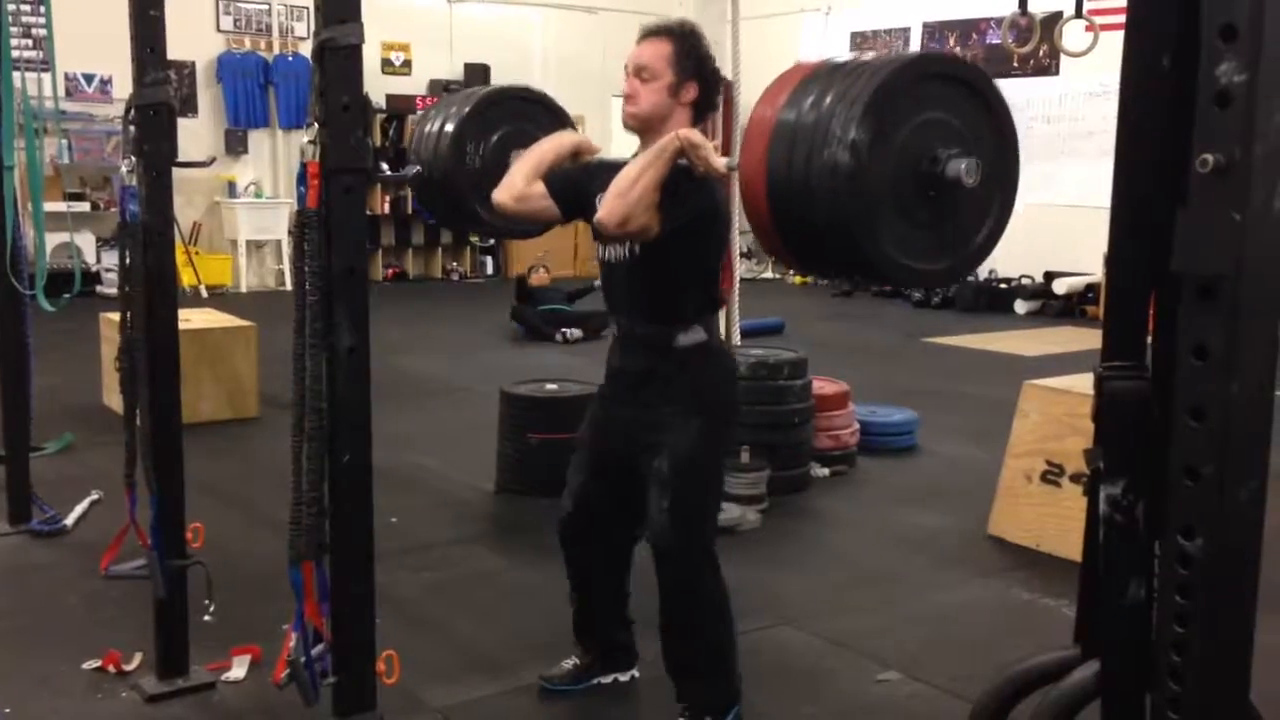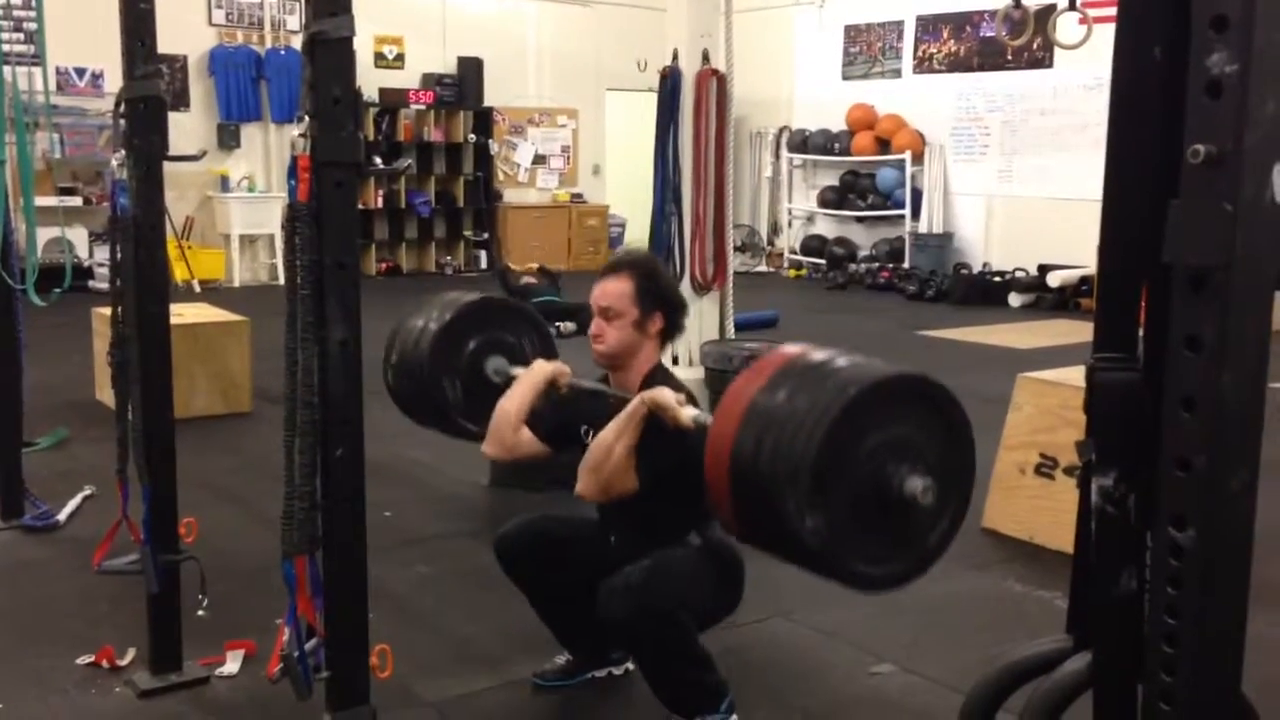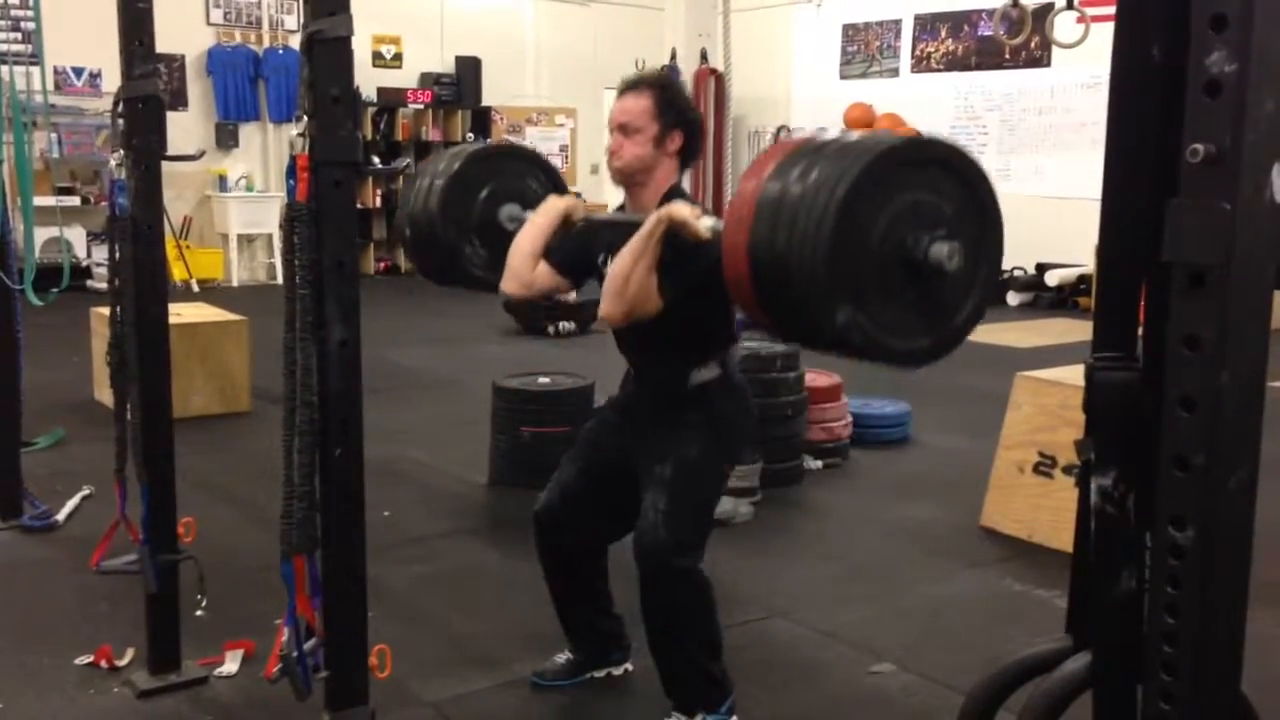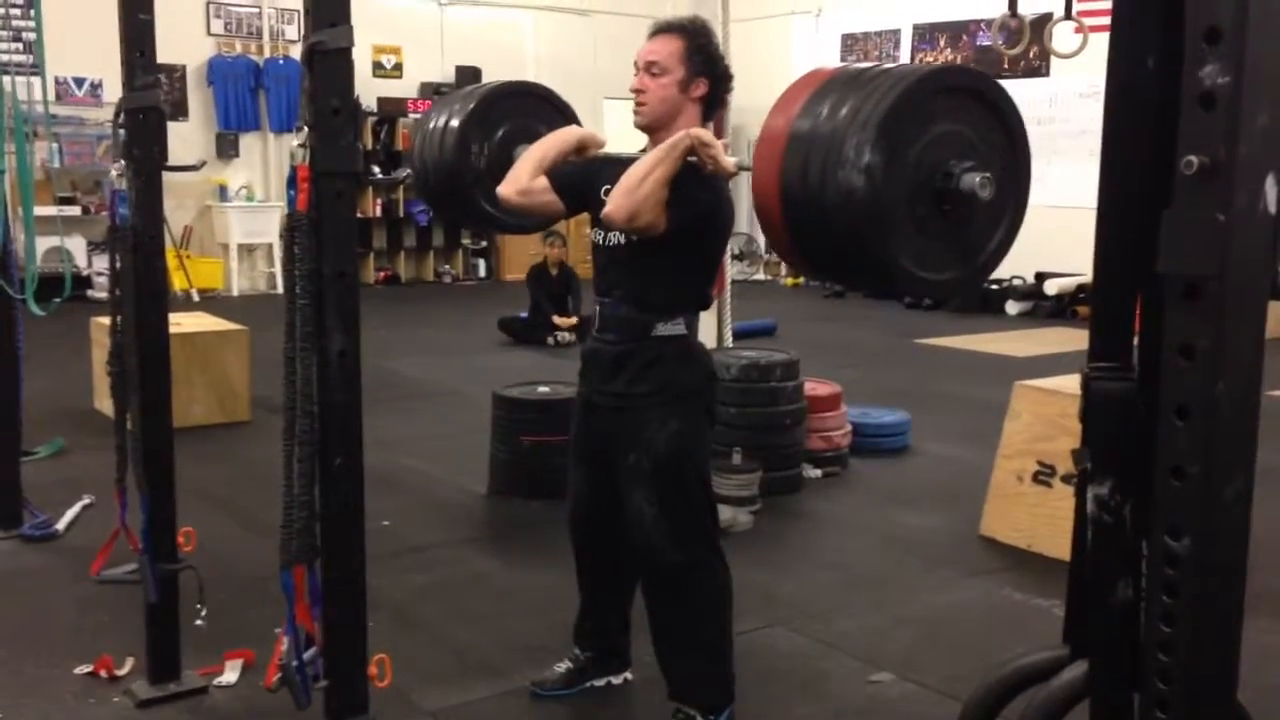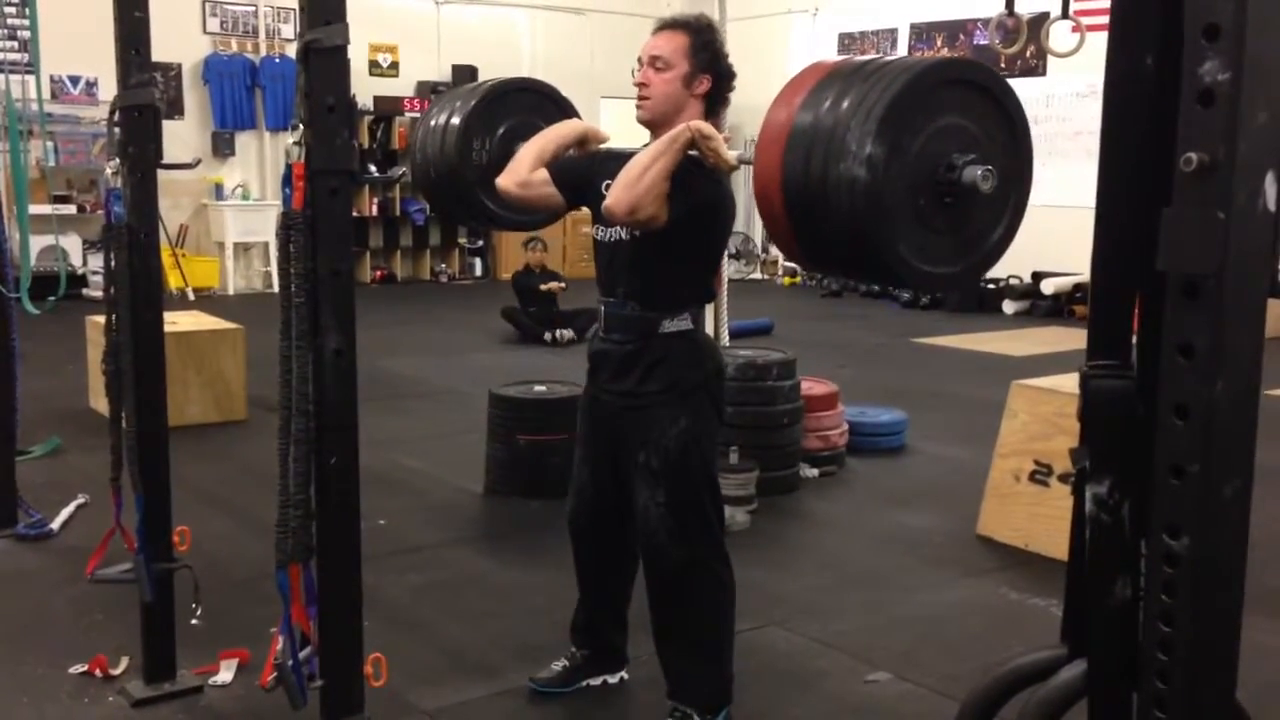
dt=1s
person 1, frame 1
left shoulder: (692, 184)
right shoulder: (610, 173)
left elbow: (614, 219)
right elbow: (509, 196)
left wrist: (671, 147)
right wrist: (563, 142)
left hip: (688, 383)
right hip: (628, 375)
left knee: (678, 544)
right knee: (586, 522)
right ankle: (607, 655)
person 1, frame 2
left shoulder: (670, 415)
right shoulder: (589, 402)
left elbow: (592, 488)
right elbow: (499, 445)
left wrist: (638, 412)
right wrist: (539, 375)
left hip: (697, 565)
left knee: (631, 598)
right knee: (520, 544)
right ankle: (600, 651)
person 1, frame 3
left shoulder: (687, 235)
right shoulder: (604, 230)
left elbow: (617, 308)
right elbow: (518, 283)
left wrist: (658, 225)
right wrist: (553, 210)
left hip: (699, 410)
right hip: (638, 400)
left knee: (664, 545)
right knee: (558, 518)
right ankle: (598, 647)
person 1, frame 4
left shoulder: (698, 183)
right shoulder: (613, 168)
left elbow: (623, 213)
right elbow: (515, 191)
left wrist: (682, 144)
right wrist: (569, 137)
left hip: (664, 378)
right hip: (605, 368)
left knee: (675, 544)
right knee: (596, 527)
right ankle: (601, 654)
person 1, frame 5
left shoulder: (700, 177)
right shoulder: (614, 161)
left elbow: (624, 206)
right elbow: (514, 182)
left wrist: (680, 137)
right wrist: (570, 130)
left hip: (673, 375)
right hip: (611, 364)
left knee: (680, 542)
right knee: (595, 522)
right ankle: (597, 652)
